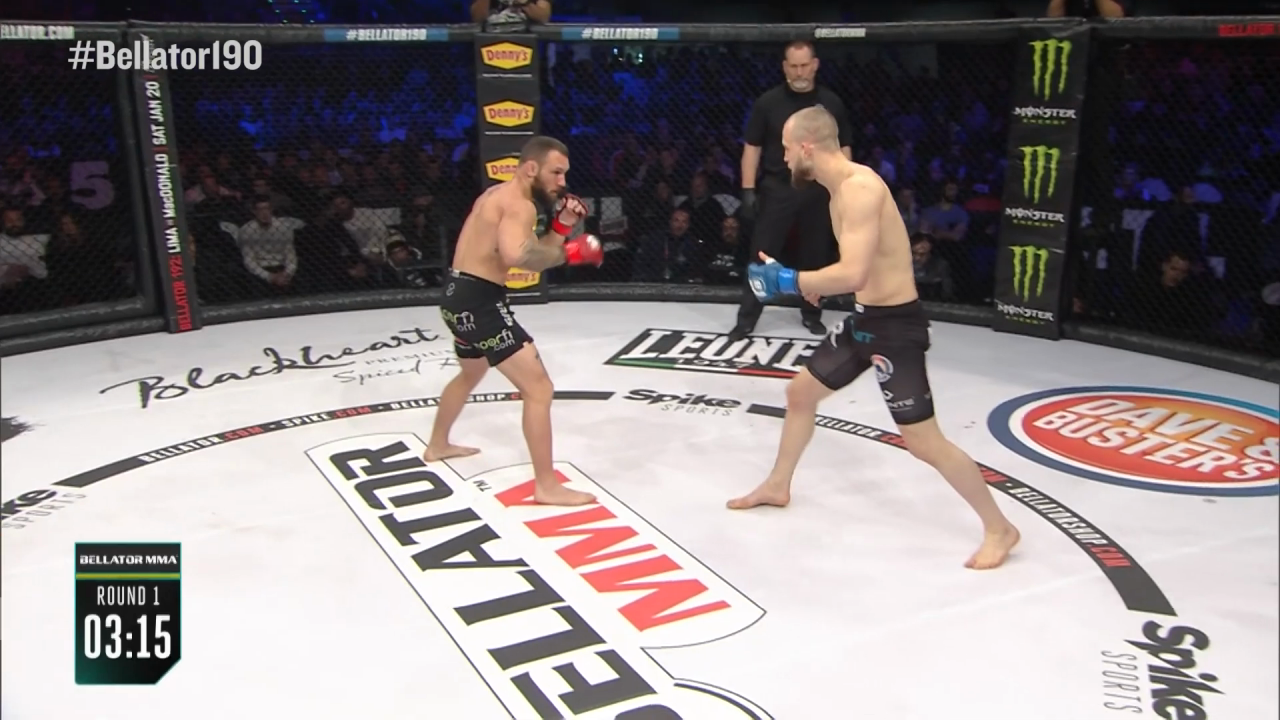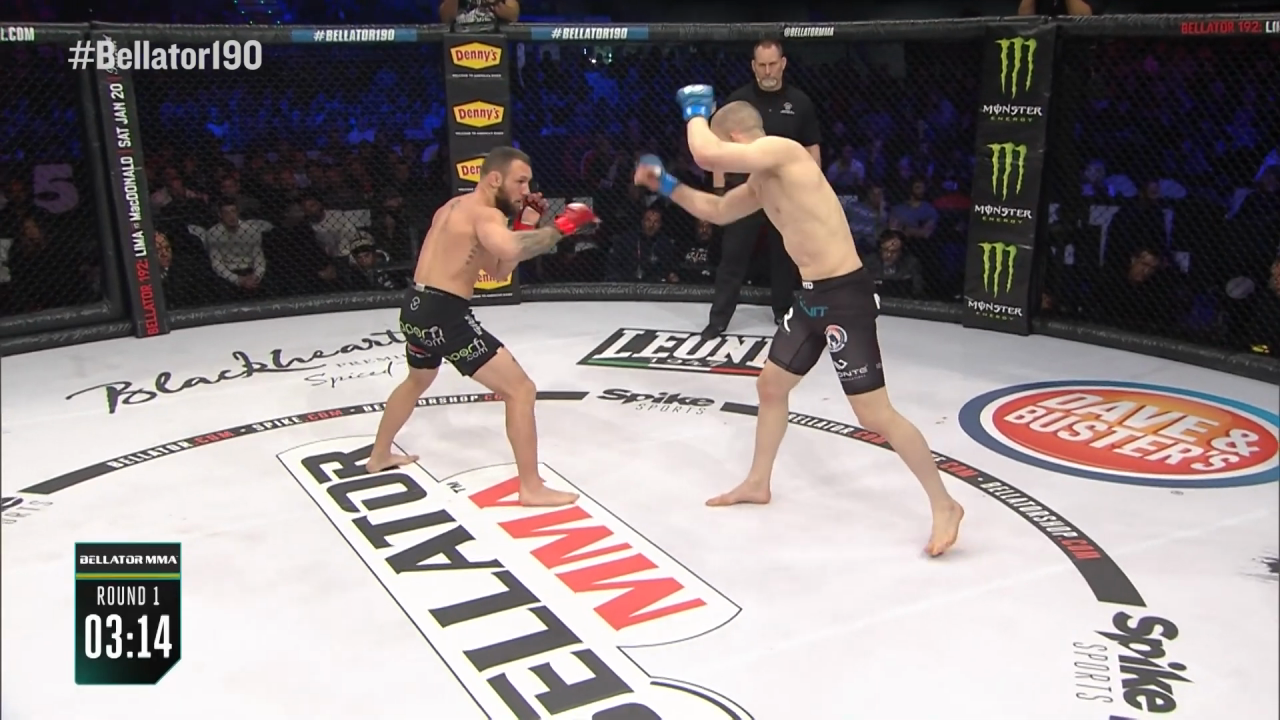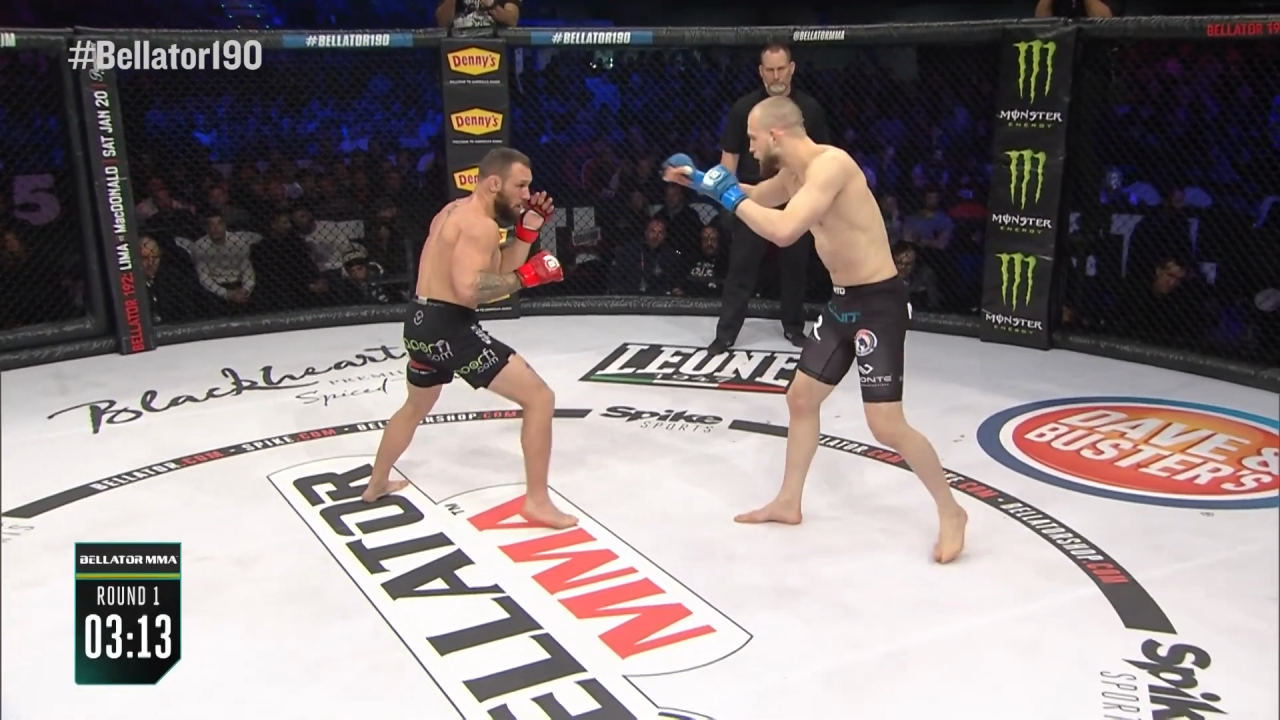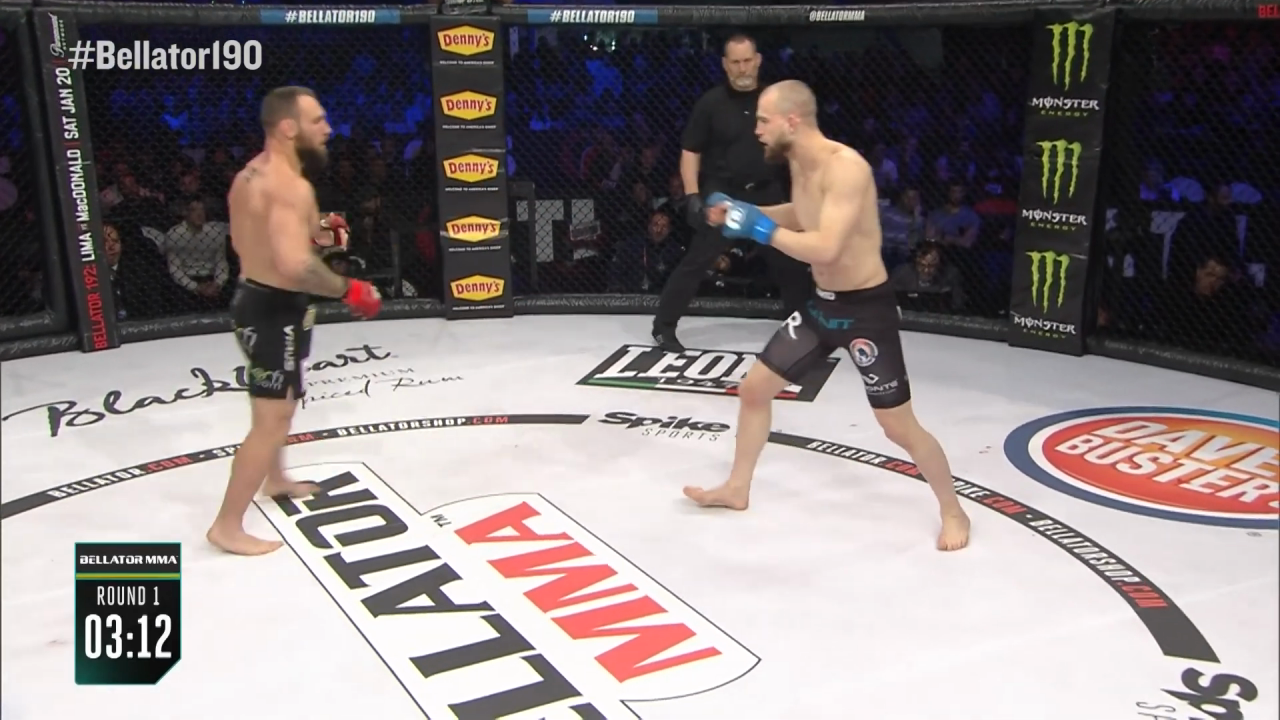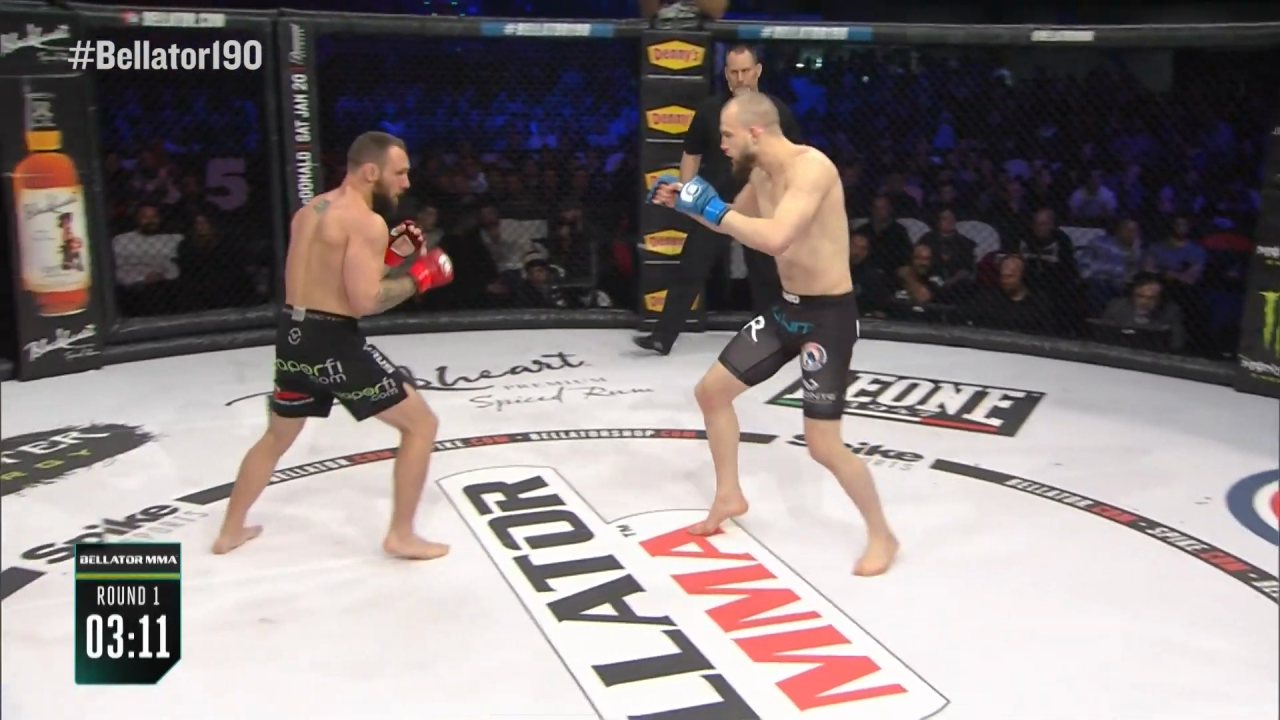
dt=1s
person 1, frame 1
left shoulder: (860, 188)
right shoulder: (843, 186)
left elbow: (853, 275)
left wrist: (790, 281)
right wrist: (814, 280)
left hip: (897, 326)
right hip: (864, 320)
left knee: (925, 443)
right knee: (800, 393)
left ankle: (999, 529)
right ankle: (776, 486)
person 1, frame 2
left shoulder: (781, 150)
right shoulder: (763, 176)
left elbow: (705, 154)
right elbow: (717, 211)
left wrist: (695, 112)
right wrist: (665, 183)
left hip: (845, 296)
right hip: (811, 295)
left knee: (875, 414)
right knee: (770, 386)
left ankle: (944, 506)
right ankle: (757, 484)
person 1, frame 3
left shoulder: (831, 164)
right shoulder: (797, 171)
left elbow: (784, 231)
right elbow: (760, 197)
left wrist: (731, 197)
right wrist: (697, 177)
left hip: (879, 304)
right hip: (842, 301)
left knee: (887, 426)
right knee: (801, 399)
left ankle: (950, 513)
right ankle: (788, 503)
person 1, frame 4
left shoulder: (845, 167)
right shoulder: (799, 163)
left elbow: (826, 249)
left wrist: (762, 230)
right wrist: (745, 212)
left hip: (867, 308)
right hip: (821, 304)
left knee: (900, 428)
right knee: (753, 389)
left ankle: (952, 513)
right ankle: (736, 489)
person 1, frame 5
left shoulder: (810, 167)
right shoulder: (764, 173)
left elbow: (776, 237)
right elbow: (736, 217)
left wrist: (714, 210)
right wrist: (686, 201)
left hip: (828, 316)
right hip: (787, 308)
left knee: (823, 444)
right knee: (710, 391)
left ankle: (881, 535)
right ankle: (728, 497)
person 2, frame 1
left shoulder: (501, 195)
right shoulder: (518, 204)
left elbow: (530, 253)
right elbow: (516, 256)
left wrist: (562, 227)
right wrist: (573, 252)
left hip: (461, 296)
right hip: (479, 300)
left knee: (470, 373)
right knee: (539, 389)
left ankle: (438, 445)
right ankle: (547, 486)
person 2, frame 2
left shoulder: (456, 206)
right shoulder: (484, 214)
left elbow: (498, 270)
right elbow: (510, 250)
left wrist: (525, 225)
right wrist: (561, 227)
left hip: (417, 307)
right hip: (446, 315)
left knee: (417, 381)
right knee: (521, 392)
left ankle: (380, 455)
right ankle: (532, 488)
person 2, frame 3
left shoulder: (455, 212)
right shoulder: (480, 224)
left elbow: (497, 273)
right elbow: (470, 288)
left wrist: (527, 230)
right wrist: (528, 275)
left hip: (421, 321)
right hip: (451, 328)
left knee: (415, 408)
right knee: (539, 398)
left ankle: (377, 484)
right ankle: (537, 501)
person 2, frame 4
left shoulder: (250, 175)
right shoulder: (290, 187)
right elbow: (296, 267)
left wrist: (311, 231)
right wrist: (348, 290)
left hip: (255, 301)
right hip: (275, 312)
left knee: (278, 408)
right knee: (270, 426)
left ankle: (275, 479)
right ankle: (228, 525)
person 2, frame 5
left shoulder: (309, 211)
right shoulder: (366, 221)
right elbow: (367, 299)
left wrist: (390, 256)
right wrist: (421, 277)
left hip: (293, 335)
right hip: (334, 343)
left knee: (276, 438)
right knee: (421, 425)
left ankle: (231, 529)
right ankle: (402, 534)
person 3, frame 1
left shoulder: (831, 103)
right shoulder: (768, 101)
left elbow: (843, 149)
right elbow: (752, 147)
right wrist: (748, 189)
left hip: (818, 189)
right hip: (777, 187)
left knee: (815, 255)
right knee: (762, 255)
left ankle: (811, 314)
right ankle: (746, 319)
person 3, frame 2
left shoulder: (800, 102)
right shoulder: (738, 100)
left elbow: (811, 148)
right wrist: (720, 186)
right hip: (745, 186)
left knee: (785, 254)
right knee: (733, 255)
left ankle: (783, 312)
right ankle: (719, 318)
person 3, frame 3
left shoulder: (810, 108)
right shoulder: (744, 107)
right elbow: (730, 155)
left knee: (795, 266)
right knee: (741, 266)
left ankle: (794, 326)
right ankle: (726, 332)
person 3, frame 4
right shoulder: (710, 103)
right elbow: (691, 152)
right wrist: (692, 196)
left hip: (767, 193)
right hip: (722, 194)
left knee: (789, 264)
right knee: (696, 261)
right ankle: (663, 328)
person 3, frame 5
left shoulder: (777, 112)
right shoulder: (710, 108)
right elbow: (692, 155)
left knee: (766, 275)
right knee: (692, 269)
right ankle: (663, 336)
